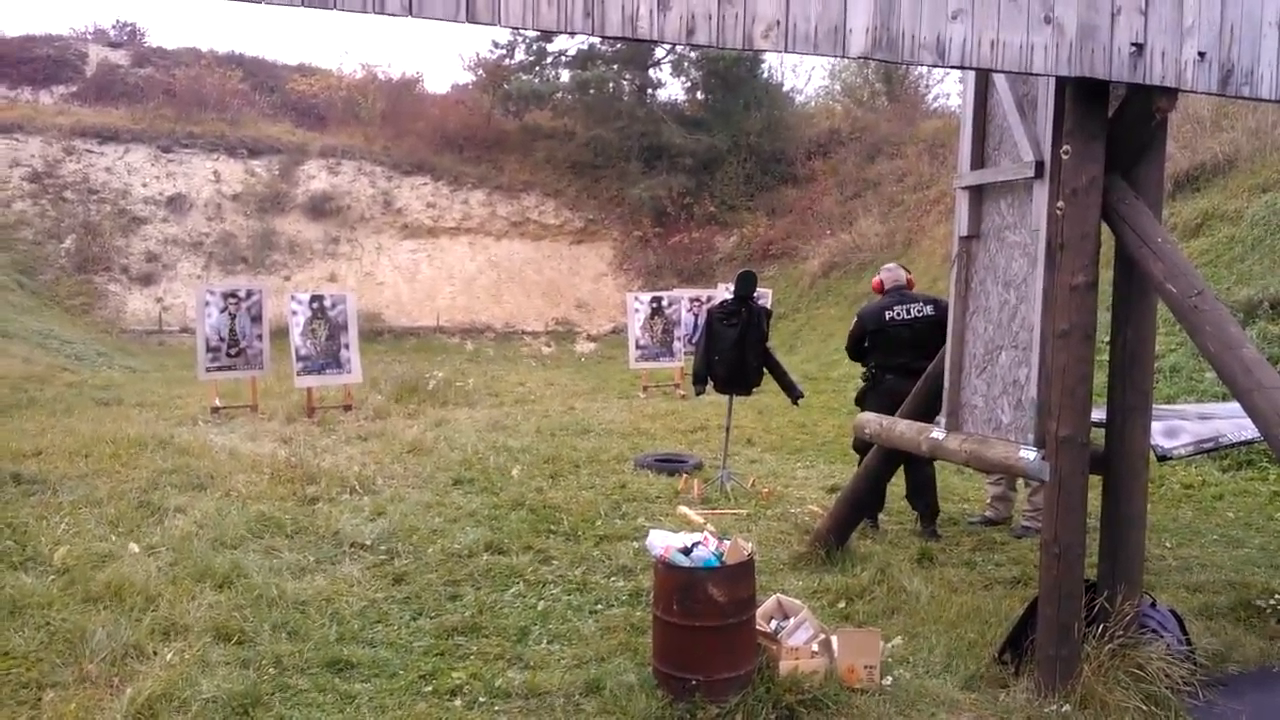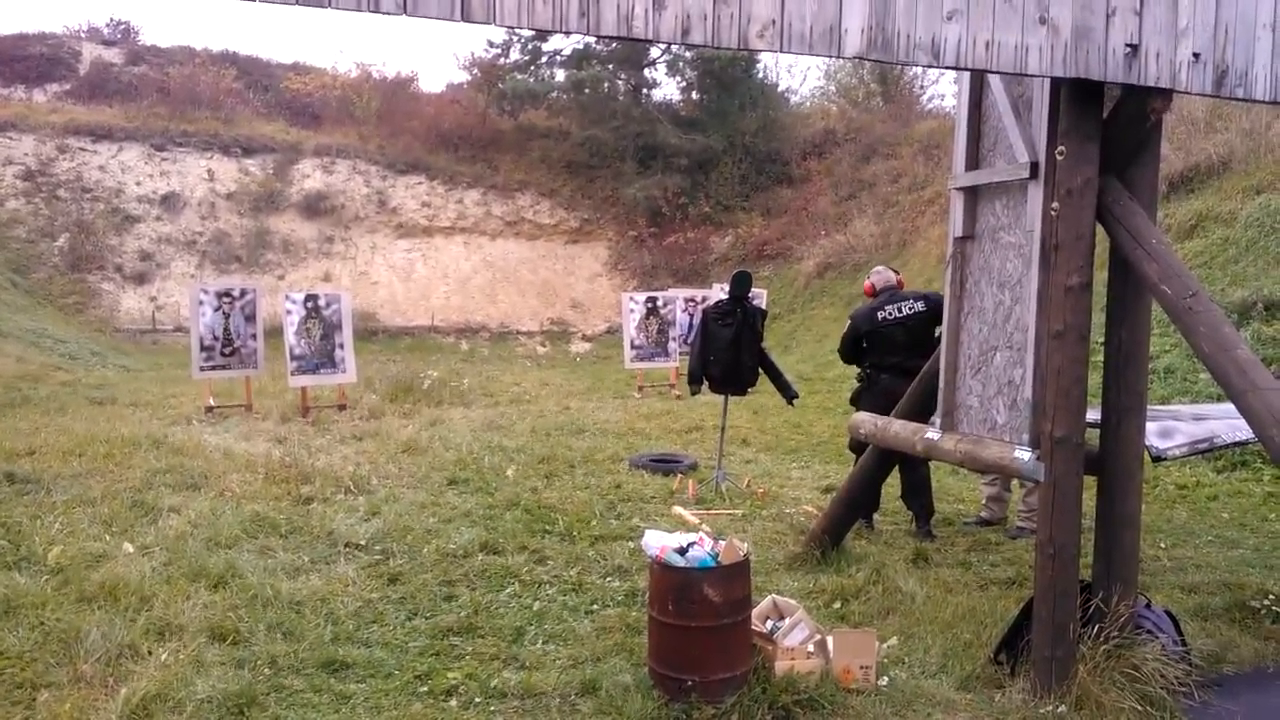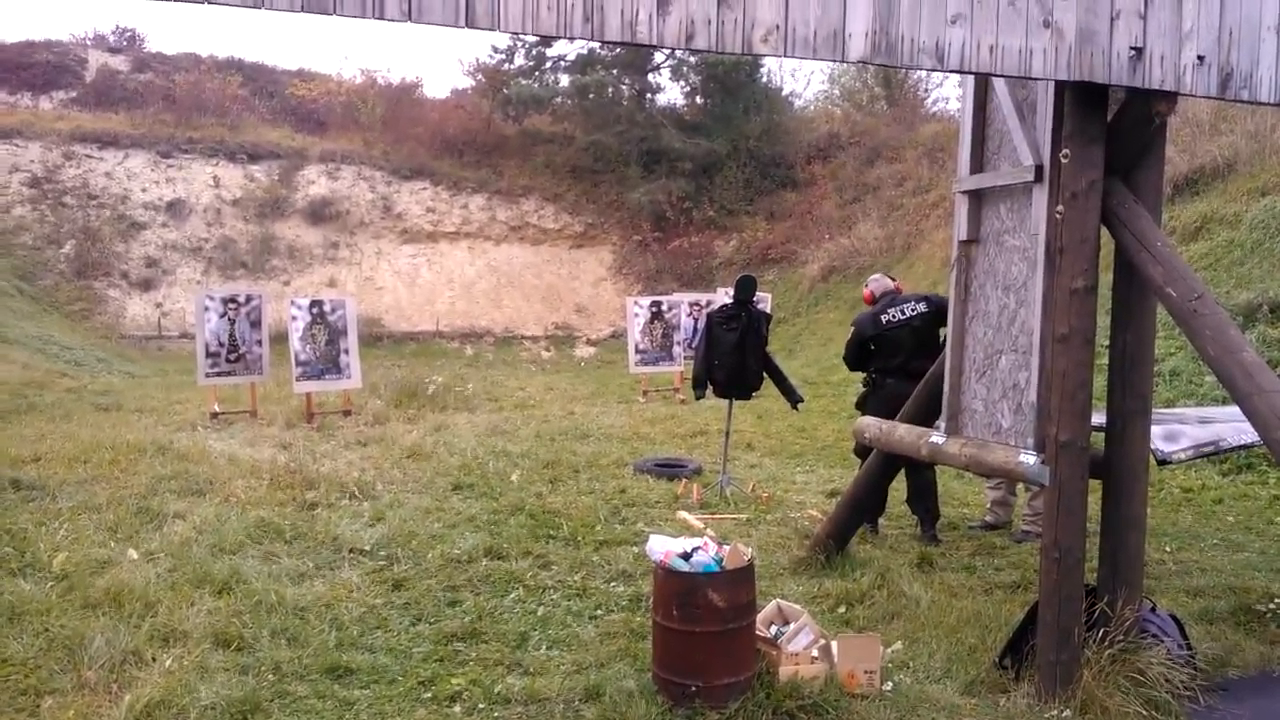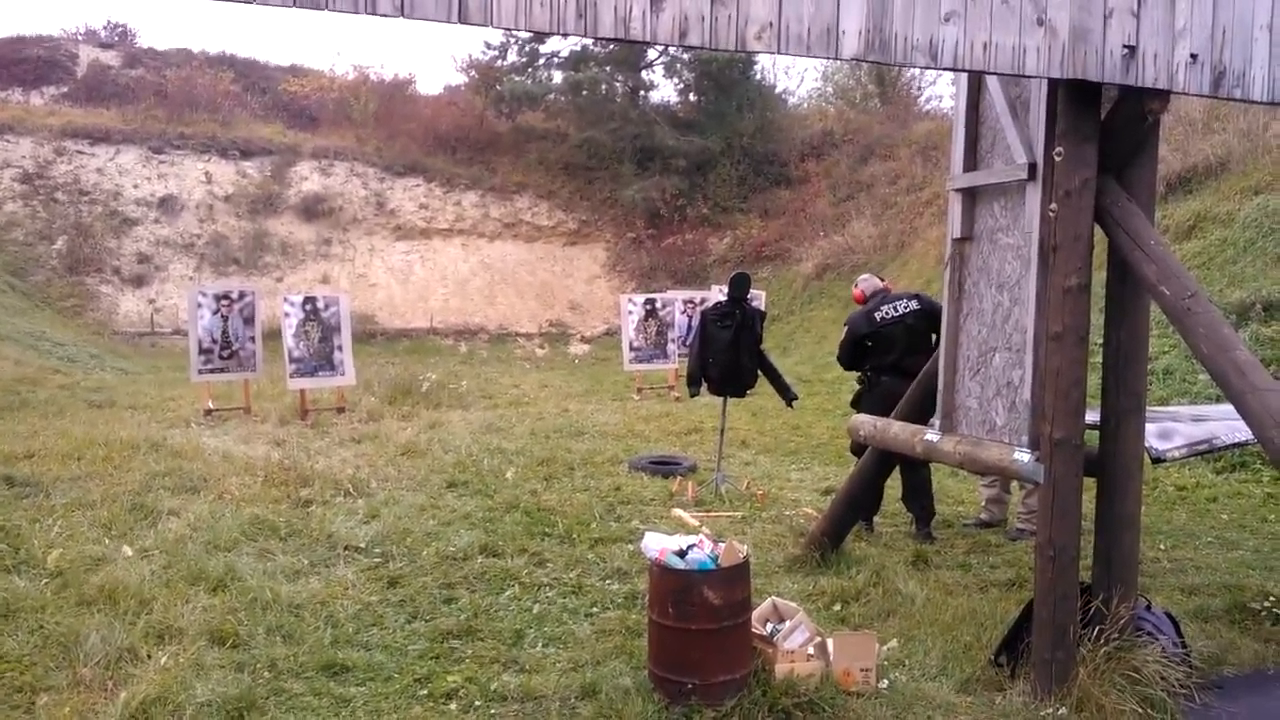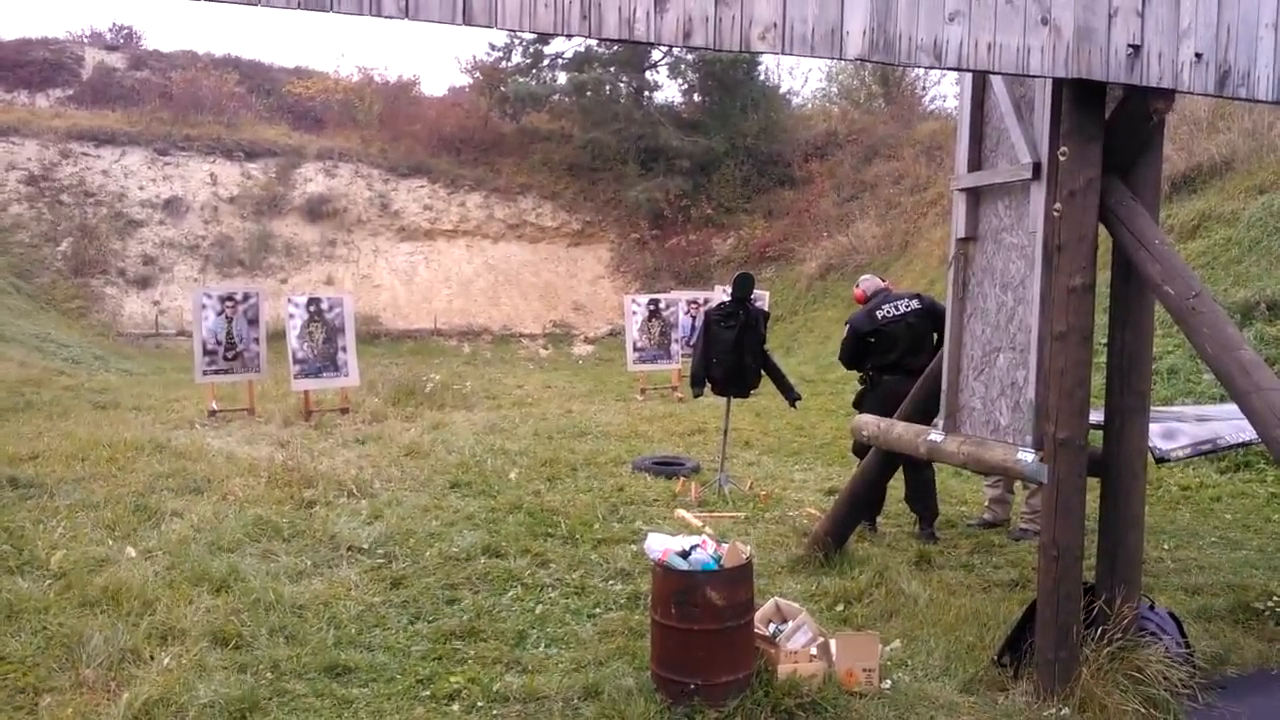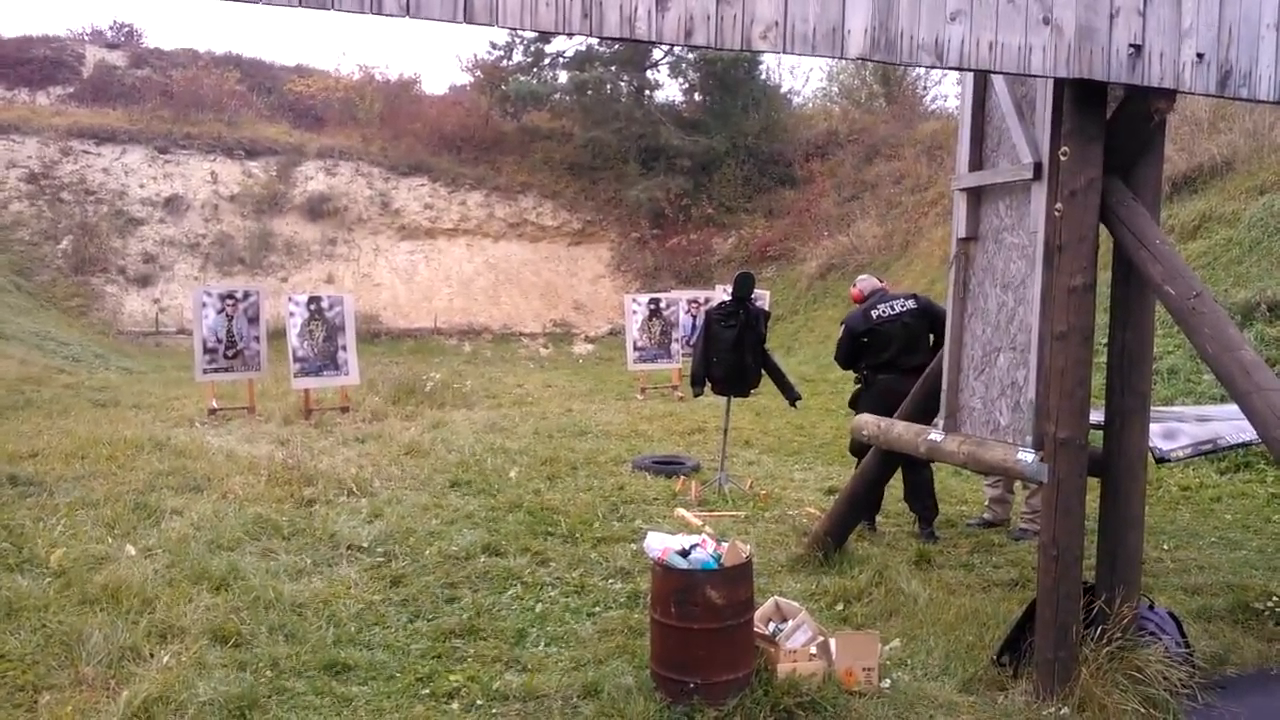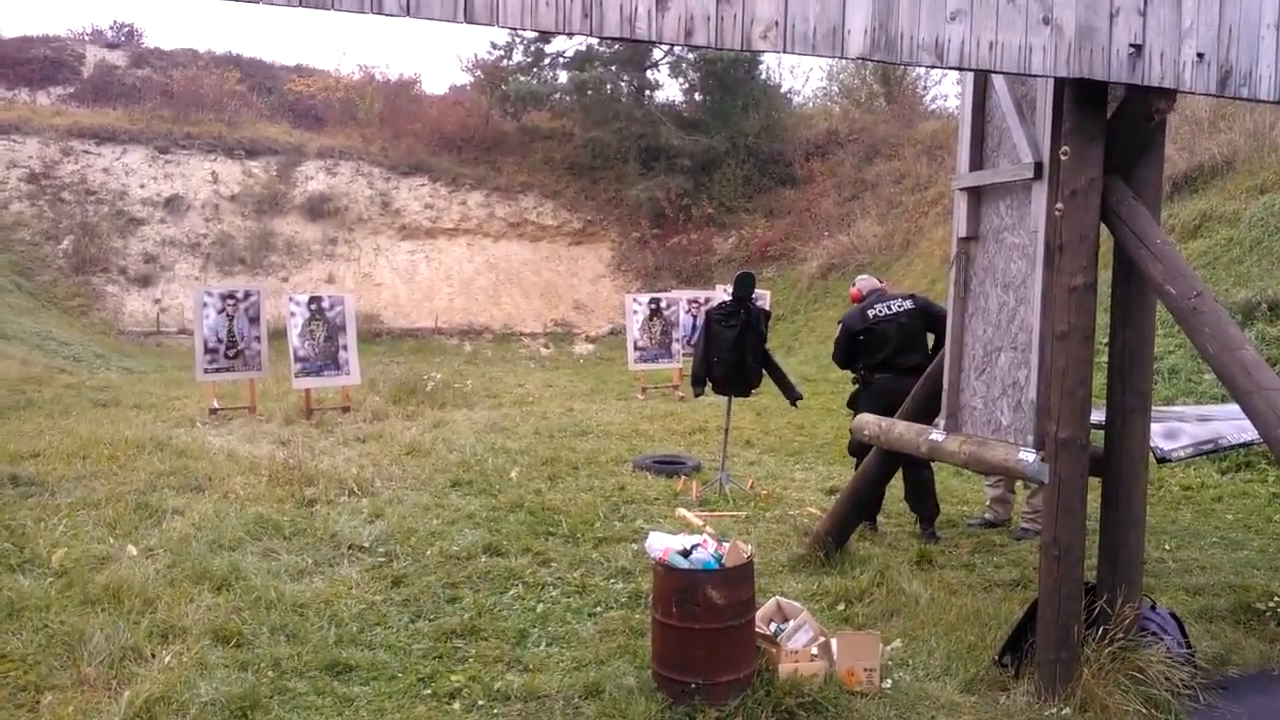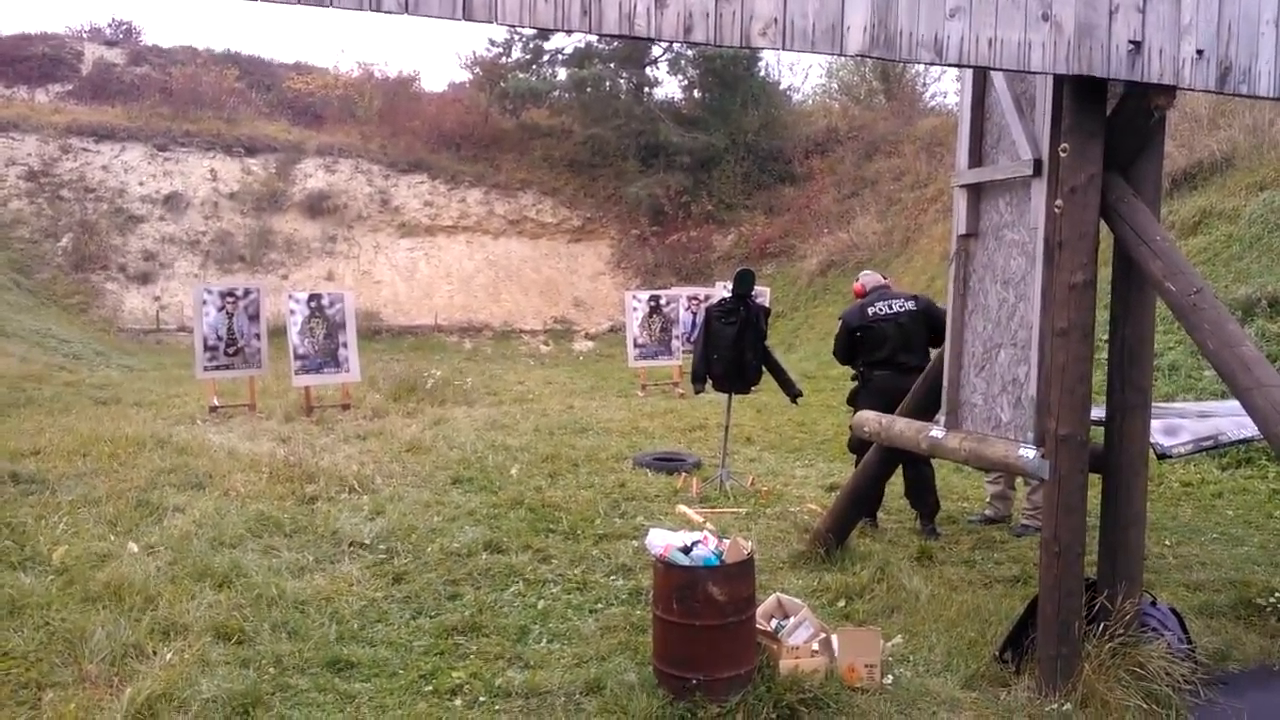
dt=0.2s
person 1, frame 1
left shoulder: (870, 314)
right shoulder: (934, 306)
left elbow: (853, 351)
right wrist: (928, 353)
left hip: (884, 389)
left knee: (873, 453)
right knee: (920, 456)
left ankle: (869, 515)
right ankle: (928, 522)
person 1, frame 2
left shoulder: (862, 315)
right shoulder: (926, 302)
left elbow: (846, 355)
right wrist: (931, 349)
left hip: (879, 389)
left knee: (869, 453)
right knee: (915, 455)
left ankle: (864, 516)
right ankle: (923, 522)
person 1, frame 3
left shoulder: (866, 321)
right shoulder: (928, 303)
left elbow: (852, 362)
right wrist: (938, 354)
left hip: (886, 393)
left knee: (874, 457)
right knee: (920, 459)
left ankle: (869, 519)
right ankle: (928, 526)
person 1, frame 4
left shoulder: (859, 320)
right shoulder: (919, 302)
left elbow: (846, 361)
right wrist: (930, 360)
left hip: (881, 391)
right knee: (916, 457)
left ankle: (864, 518)
right ankle: (923, 524)
person 1, frame 5
left shoulder: (860, 319)
right shoulder: (920, 302)
left elbow: (848, 360)
right wrist: (933, 360)
left hip: (883, 391)
left knee: (872, 455)
right knee: (919, 457)
left ankle: (867, 518)
right ankle: (927, 524)
person 1, frame 6
left shoulder: (856, 318)
right shoulder: (917, 303)
left elbow: (843, 360)
right elbow: (946, 327)
right wrist: (931, 360)
left hip: (880, 390)
right hip: (918, 388)
left knee: (870, 455)
right knee: (917, 456)
left ankle: (866, 518)
right ankle: (926, 523)
person 1, frame 7
left shoulder: (853, 318)
right shoulder: (915, 303)
left elbow: (841, 360)
right elbow: (947, 325)
right wrist: (932, 359)
left hip: (877, 389)
right hip: (916, 388)
left knee: (869, 455)
right knee: (917, 456)
left ankle: (866, 518)
right ankle: (927, 523)
person 1, frame 8
left shoulder: (855, 314)
right shoulder: (918, 303)
left elbow: (842, 355)
right elbow: (944, 330)
left hip: (877, 387)
right hip: (916, 385)
left knee: (869, 452)
right knee: (917, 453)
left ankle: (866, 514)
right ankle: (927, 520)
